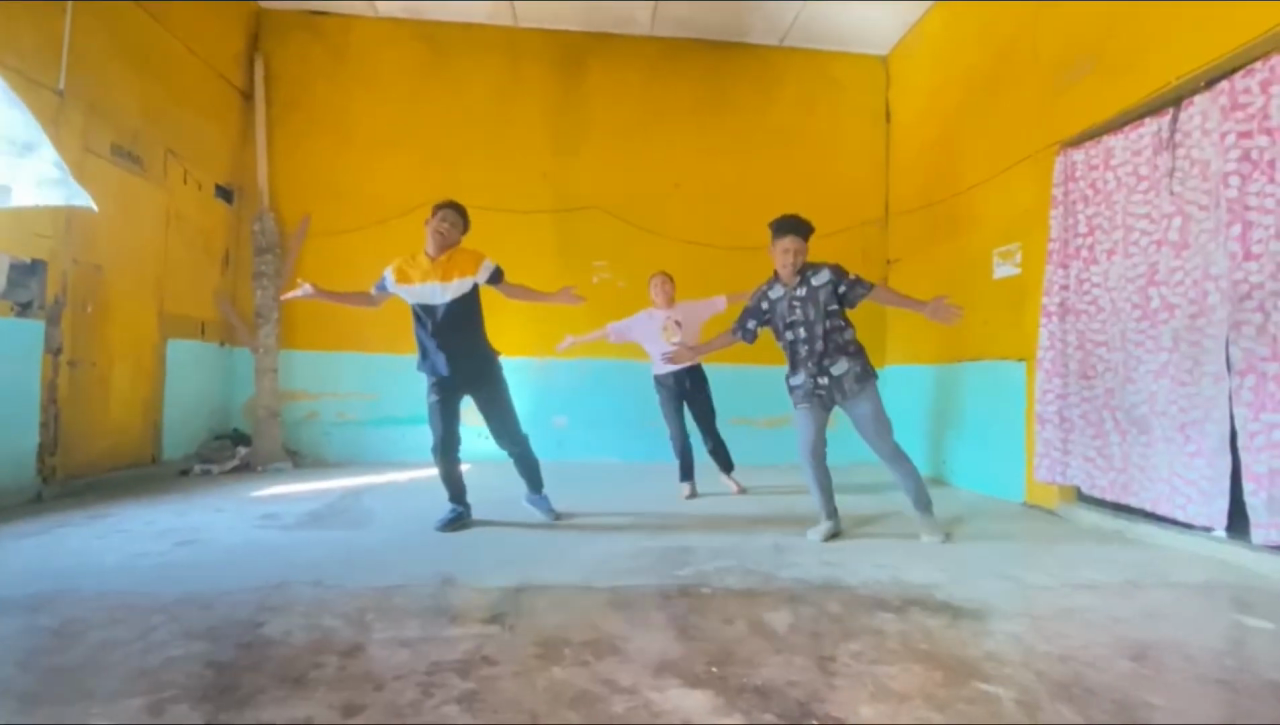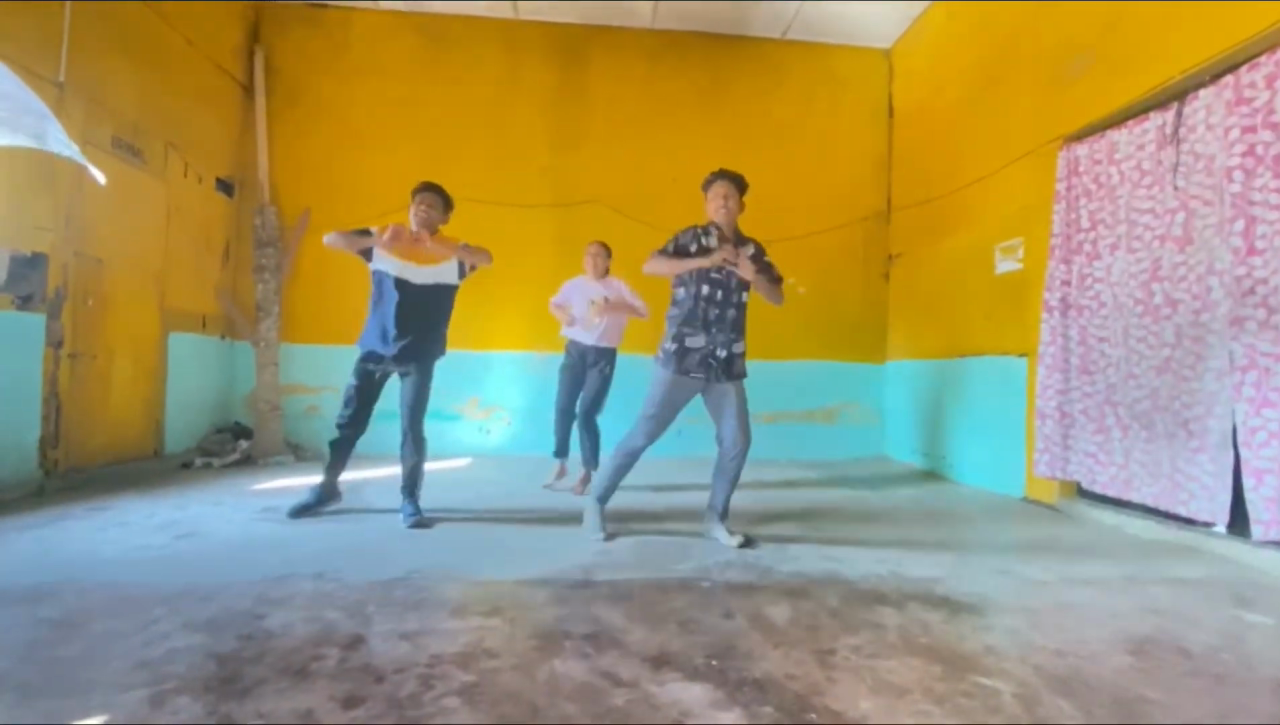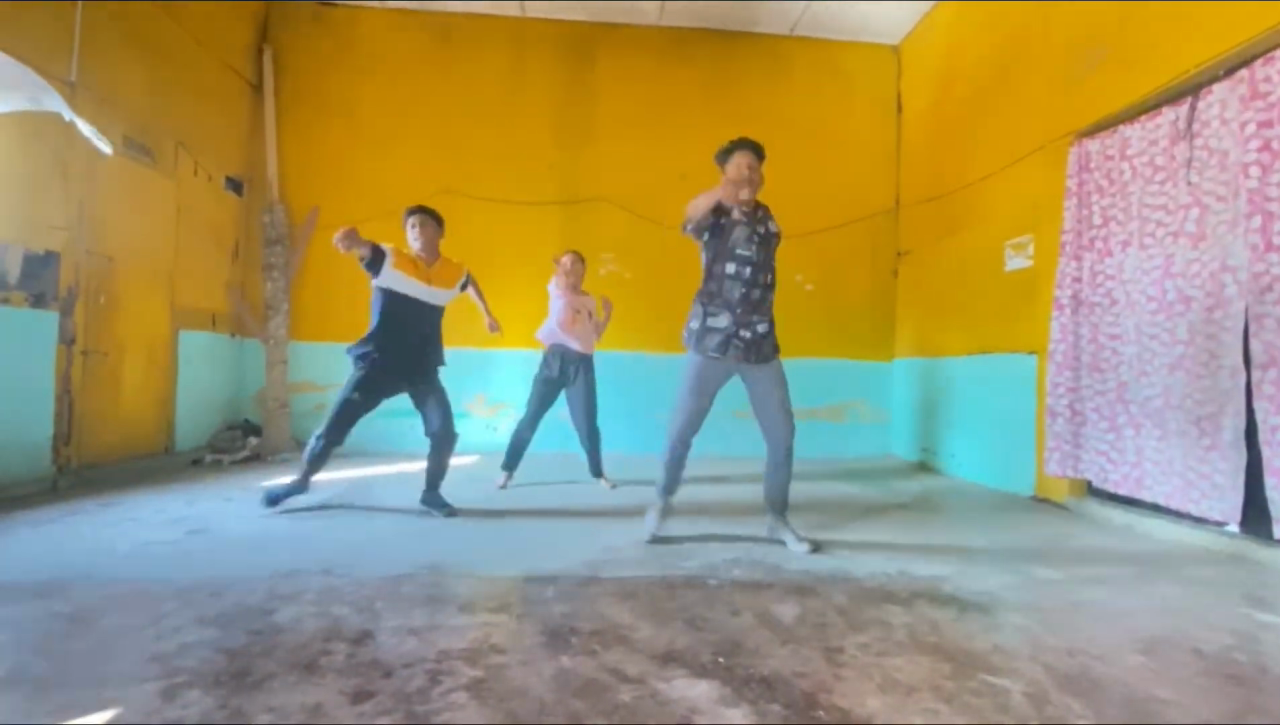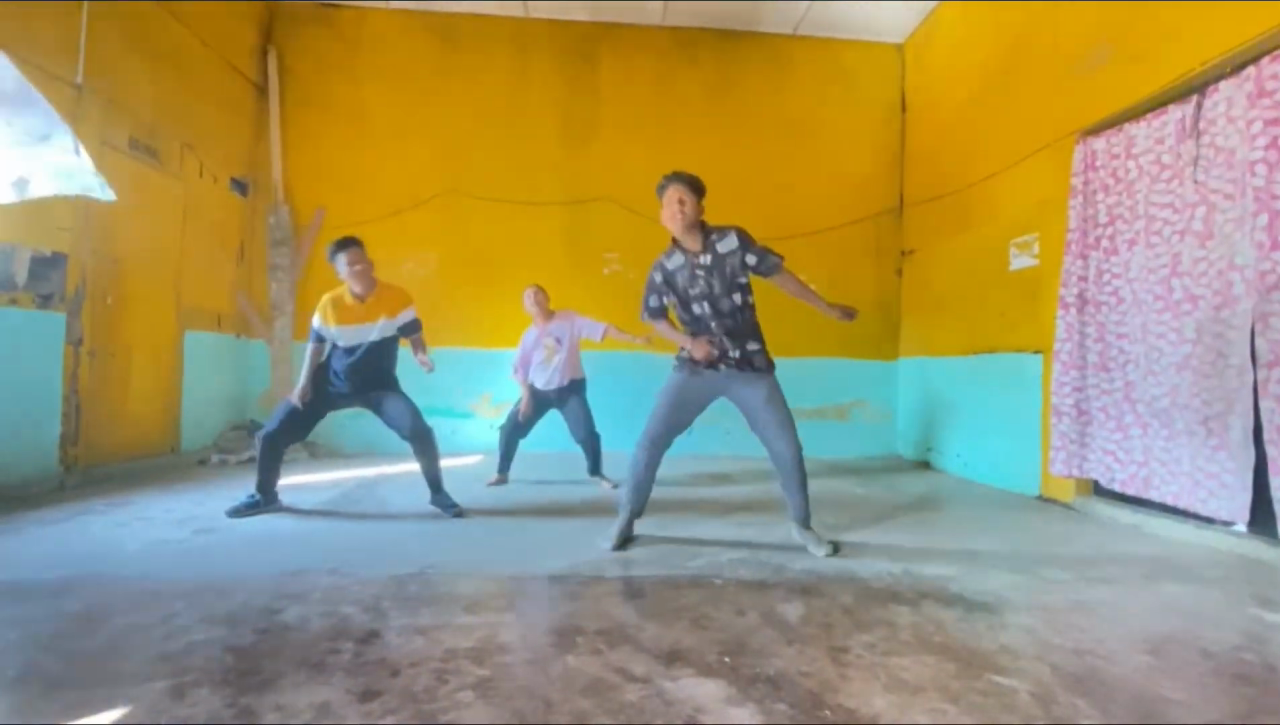
dt=1s
person 1, frame 1
left shoulder: (828, 275)
right shoulder: (765, 296)
left elbow: (870, 291)
right elbow: (740, 331)
left wrist: (924, 307)
right wrist: (696, 350)
left hip: (850, 375)
right hip: (807, 385)
left knee: (885, 447)
right knee: (811, 450)
left ankle: (925, 514)
right ankle: (829, 519)
person 1, frame 2
left shoulder: (753, 251)
right shoulder: (693, 238)
left elbow: (778, 297)
right elbow: (651, 266)
left wrist: (752, 275)
right wrist: (705, 262)
left hip: (727, 361)
right hip: (684, 355)
left knee: (735, 442)
right knee: (645, 431)
left ankle: (716, 519)
right ankle: (598, 500)
person 1, frame 3
left shoulder: (769, 224)
right shoulder: (717, 219)
right elbow: (691, 212)
right wrist: (725, 187)
left hip: (757, 342)
right hip: (713, 339)
left knee: (781, 430)
right knee: (683, 424)
left ankle: (777, 518)
right ankle: (661, 501)
person 1, frame 4
left shoulder: (732, 241)
right shoulder: (665, 267)
left elbow: (777, 272)
right elbow: (652, 317)
left wrist: (829, 308)
right wrist: (687, 343)
left hip: (749, 365)
right hip: (698, 367)
left knee: (787, 450)
right knee: (651, 439)
left ankle: (802, 526)
right ankle: (626, 520)
person 2, frame 1
left shoulder: (474, 261)
right shoulder: (401, 269)
left elbow: (508, 288)
right elbow: (371, 298)
left wrist: (552, 297)
right wrist: (319, 294)
left hip: (479, 364)
right hip: (439, 370)
left knee: (510, 433)
right knee: (443, 441)
left ankle: (536, 492)
right ankle: (459, 506)
person 2, frame 2
left shoulder: (450, 249)
right shoulder: (384, 238)
left elbow: (485, 259)
right elbow: (331, 240)
left wrist: (438, 245)
right wrist: (373, 241)
left hip: (417, 353)
right hip: (376, 345)
left knee: (412, 424)
right knee: (350, 418)
left ankle: (409, 500)
right ankle: (326, 489)
person 2, frame 3
left shoulder: (453, 272)
right shoulder: (387, 260)
left elbow: (471, 285)
right elbow: (345, 244)
left wrist: (488, 315)
right wrist: (349, 239)
left hip: (421, 368)
right hip: (378, 363)
left knee: (443, 431)
right knee: (332, 429)
left ankle: (431, 492)
right ankle: (302, 480)
person 2, frame 4
left shoulder: (398, 299)
right shoulder: (330, 306)
left elbow: (415, 337)
right elbow: (315, 347)
left wrist: (422, 357)
right wrist: (304, 383)
left hip: (379, 385)
right hip: (331, 385)
left knee: (420, 431)
right knee: (271, 434)
left ankle: (438, 494)
right ankle: (265, 496)
person 3, frame 1
left shoulder: (691, 308)
right shoulder: (642, 319)
left elbow: (723, 301)
right elbow: (610, 331)
right wrist: (575, 339)
left hip: (694, 375)
right hip: (665, 380)
left knee: (708, 429)
right knee: (678, 433)
left ankle: (728, 475)
right ankle: (688, 481)
person 3, frame 2
left shoulder: (617, 286)
right shoulder: (575, 284)
left elbow: (643, 312)
right elbow: (554, 304)
left wrist: (618, 306)
right wrist: (562, 316)
left hip: (604, 355)
right hip: (577, 351)
left knee: (587, 413)
right knee: (563, 407)
left ankle: (587, 471)
right ankle: (561, 462)
person 3, frame 3
left shoulder: (590, 302)
right shoulder: (557, 286)
left elbow: (597, 335)
right elbow: (561, 280)
left wrist: (607, 316)
left hip: (583, 364)
right hip: (555, 359)
left knee: (586, 423)
right knee: (531, 418)
left ankle: (598, 474)
right ankle: (507, 470)
person 3, frame 4
left shoulder: (570, 320)
right shoulder: (529, 336)
left elbow: (603, 330)
right elbow: (518, 369)
left wrist: (634, 338)
right wrist: (525, 395)
left hip: (570, 389)
right hip: (540, 391)
left knee: (586, 434)
right knee: (509, 428)
left ankle: (596, 473)
right ankle: (502, 474)
